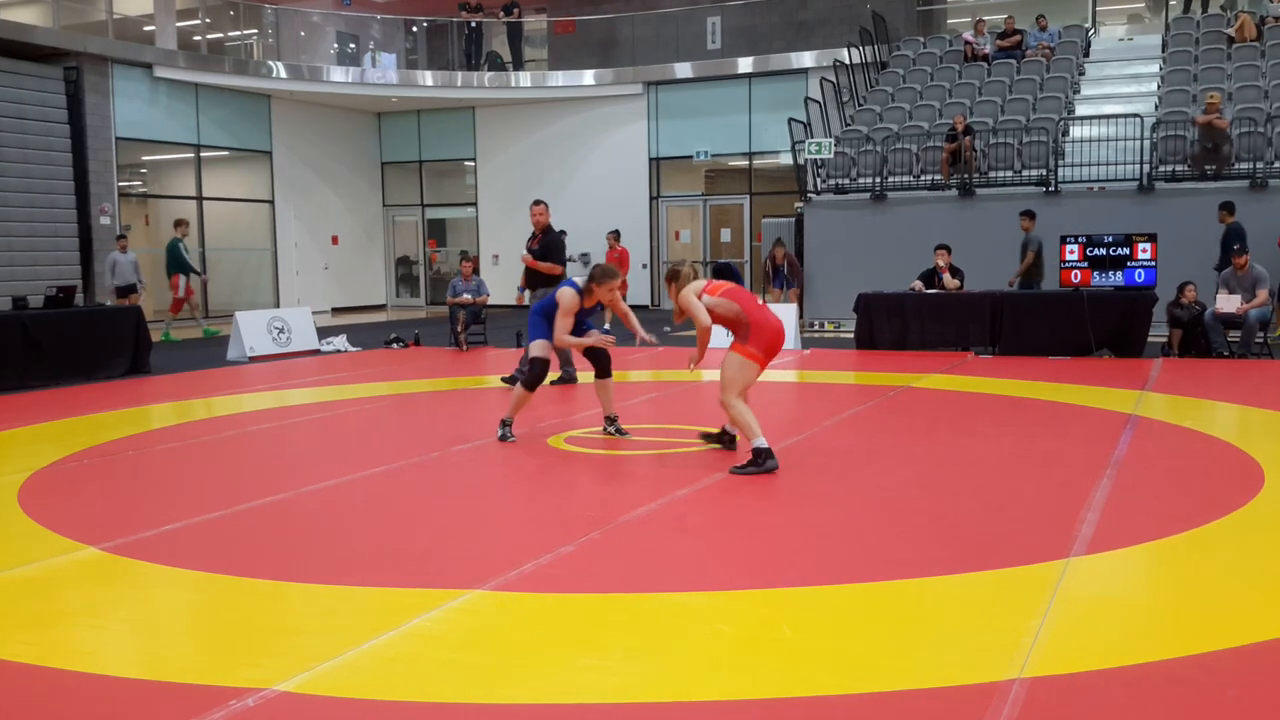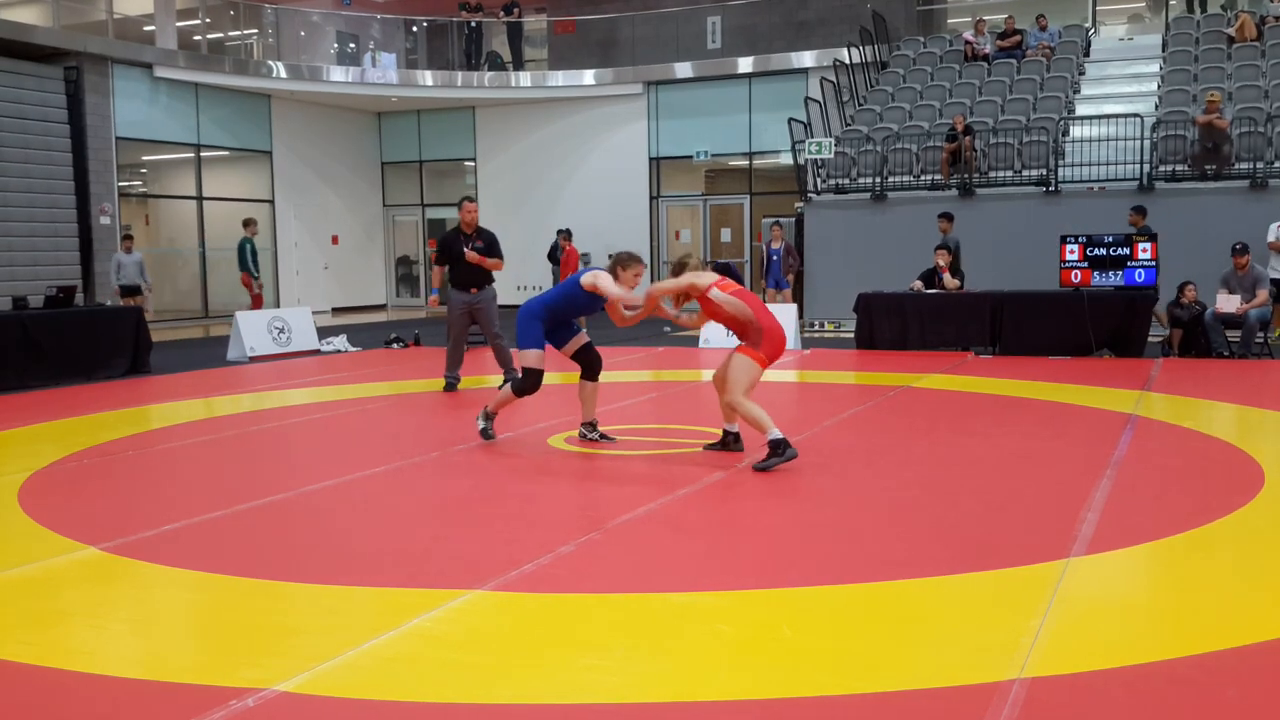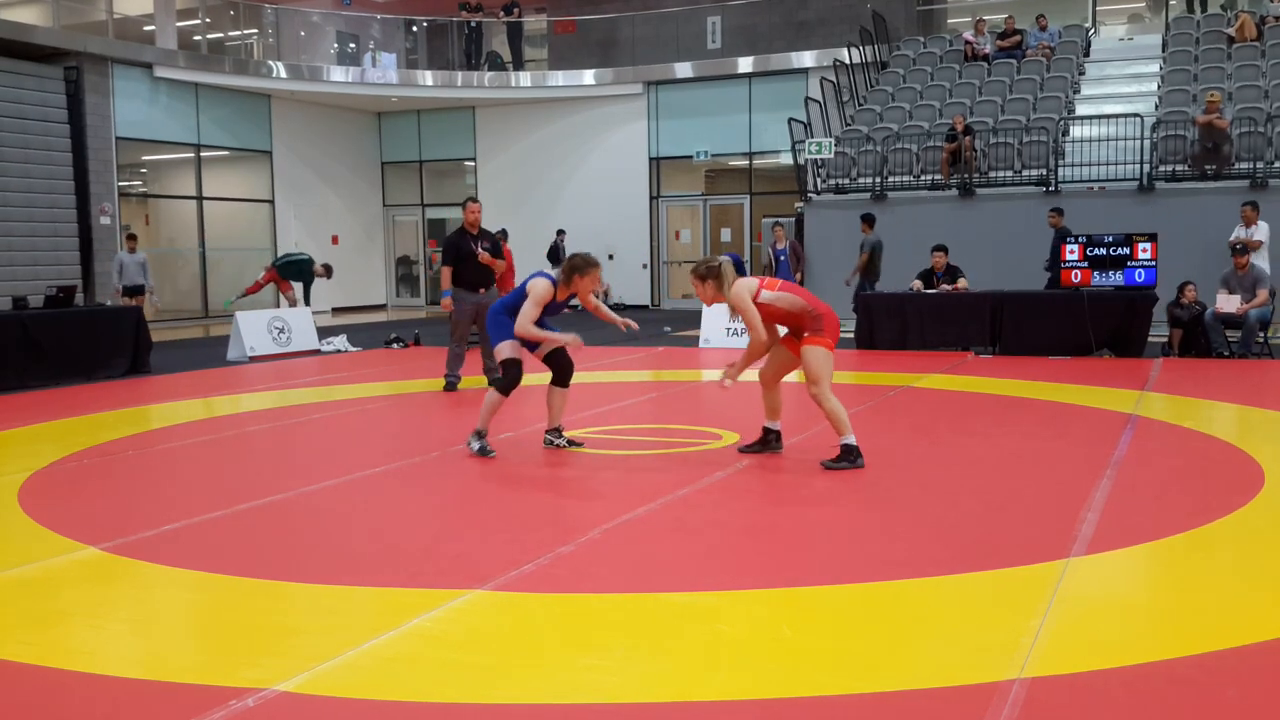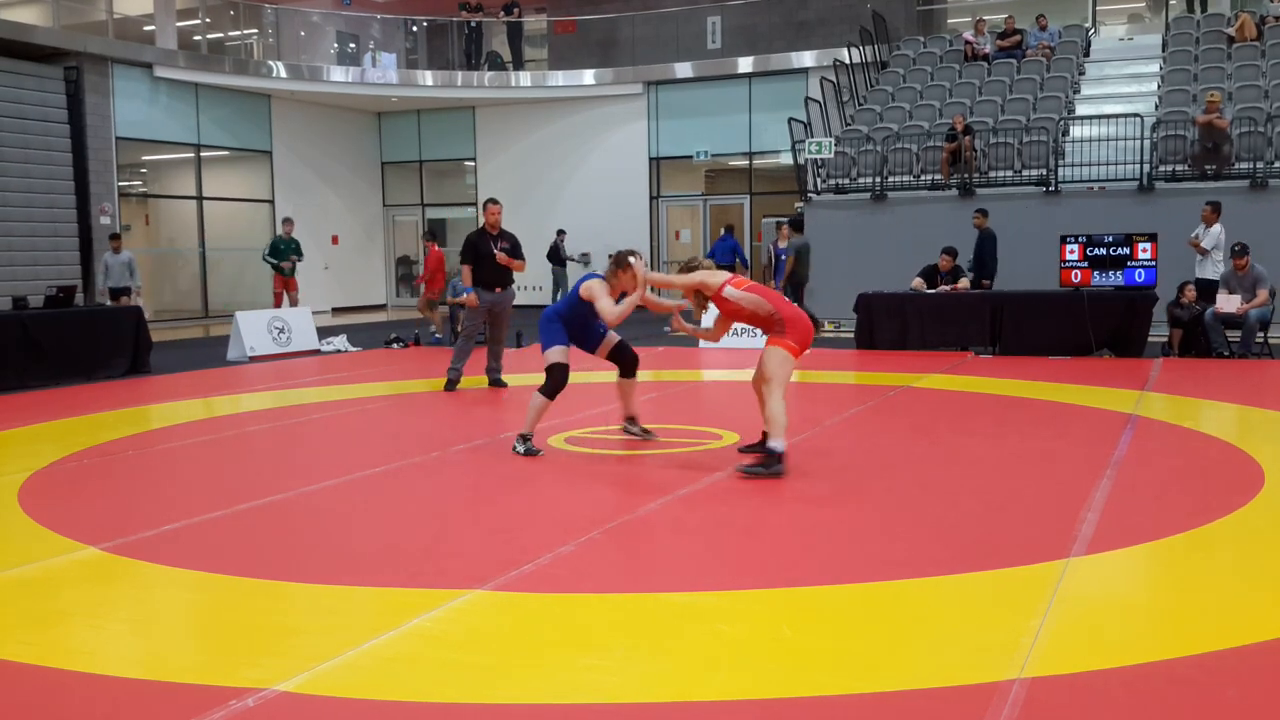
dt=1s
person 1, frame 1
left shoulder: (685, 294)
right shoulder: (709, 287)
left elbow: (704, 323)
left wrist: (699, 354)
left hip: (756, 329)
right hip: (774, 327)
left knee: (729, 398)
right knee: (735, 388)
left ankle: (763, 455)
right ankle: (728, 435)
person 1, frame 2
left shoulder: (694, 279)
right shoulder: (715, 288)
left elbow: (654, 290)
right elbow: (696, 322)
left wrist: (647, 307)
right wrist: (669, 313)
left hip: (763, 335)
right hip: (768, 333)
left knee: (733, 399)
right knee: (720, 381)
left ankle: (781, 446)
right ankle: (731, 437)
person 1, frame 3
left shoulder: (737, 291)
right shoulder: (745, 292)
left elbow: (761, 338)
right elbow: (770, 337)
left wrist: (739, 368)
right wrist: (741, 364)
left hip: (819, 322)
right hip: (805, 326)
left knee: (818, 390)
right knee: (768, 376)
left ankle: (851, 451)
right ankle: (771, 437)
person 1, frame 4
left shoulder: (708, 278)
right shoulder: (727, 300)
left elbow: (661, 281)
right elbow: (714, 335)
right wrist: (686, 328)
left hip: (788, 326)
right hip: (792, 324)
left knee: (773, 390)
right knee: (760, 384)
left ankle: (774, 459)
right ankle: (772, 440)
person 2, frame 1
left shoulder: (610, 292)
right shoulder: (570, 295)
left elbow: (626, 314)
right elbow: (559, 339)
left wrist: (640, 332)
right wrist: (591, 340)
left hip: (574, 320)
right hip: (542, 318)
left knee: (603, 360)
right knee: (538, 371)
left ankle: (610, 422)
right ankle: (506, 423)
person 2, frame 2
left shoulder: (609, 287)
right shoulder: (602, 278)
left elbow: (622, 320)
right elbow: (618, 295)
left wrist: (646, 313)
left hip: (556, 320)
right hip: (532, 315)
left knee: (592, 363)
right knee: (531, 380)
left ankle: (588, 428)
right ankle: (488, 414)
person 2, frame 3
left shoulder: (574, 285)
right shoulder: (545, 286)
left elbow: (594, 305)
right elbow: (520, 328)
left wrist: (617, 319)
right wrist: (561, 338)
left hip: (532, 319)
right hip: (503, 318)
left knee: (564, 368)
right knee: (512, 374)
left ankle: (553, 433)
right ankle: (479, 435)
person 2, frame 4
left shoulder: (630, 286)
right shoulder: (597, 286)
left elbow: (655, 304)
right elbow: (611, 319)
left wrist: (675, 306)
right wrist: (637, 294)
left hip: (583, 324)
right hip: (556, 322)
left knee: (629, 359)
right knee: (557, 378)
left ankle: (630, 421)
right ankle: (523, 439)
person 3, frame 1
left shoulder: (554, 239)
right shoulder: (532, 239)
left elbow: (557, 269)
left wrist: (533, 263)
right wrist: (522, 289)
left hip: (547, 293)
right hip: (538, 293)
left ankle: (522, 374)
right ankle: (569, 372)
person 3, frame 2
left shoulder: (488, 236)
right shoulder: (448, 238)
left elbow: (499, 265)
right elbow: (439, 266)
left wrist: (480, 259)
right wrist: (434, 291)
left hip: (484, 293)
right hip: (458, 295)
left knee: (494, 335)
right knee: (455, 339)
left ankle: (511, 374)
right ankle: (451, 378)
person 3, frame 3
left shoulder: (490, 237)
right shoulder: (454, 239)
left elbow: (503, 266)
right elbow: (446, 268)
left wrist: (490, 261)
right wrist: (446, 294)
left hip: (488, 293)
right hip: (464, 295)
left knee: (490, 337)
right knee: (458, 338)
left ankle: (493, 375)
right ankle: (452, 377)
person 3, frame 4
left shoulder: (510, 239)
right shoulder: (474, 238)
left elbow: (522, 266)
right elbow: (466, 267)
left wrist: (508, 261)
right wrist: (469, 291)
left hip: (504, 294)
right hip: (481, 293)
left knee: (498, 337)
right knee: (468, 333)
left ankle: (494, 375)
right ankle: (454, 374)
